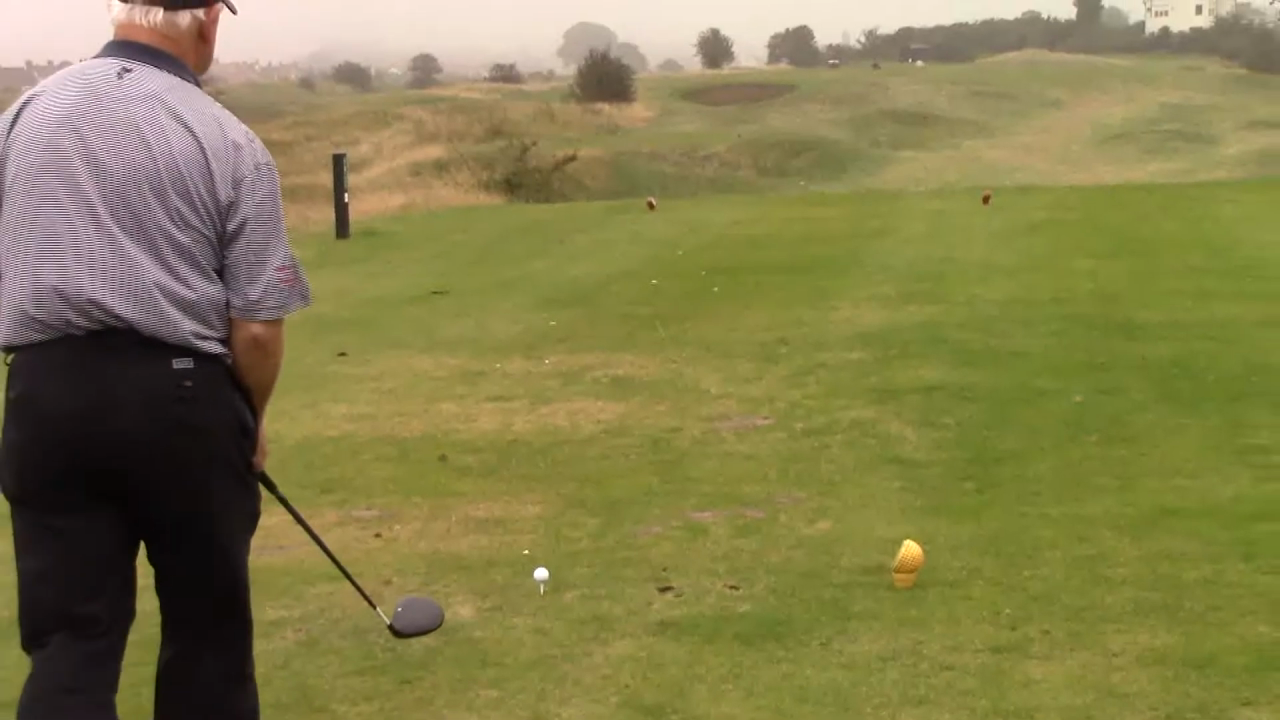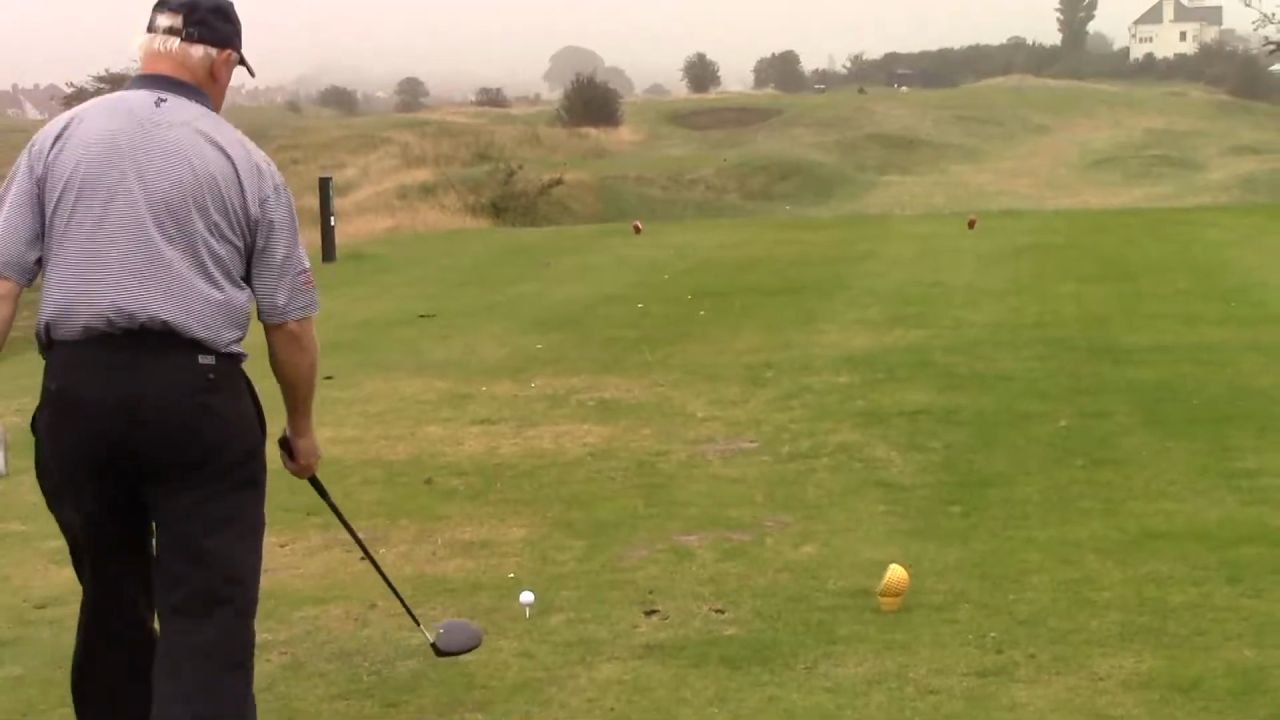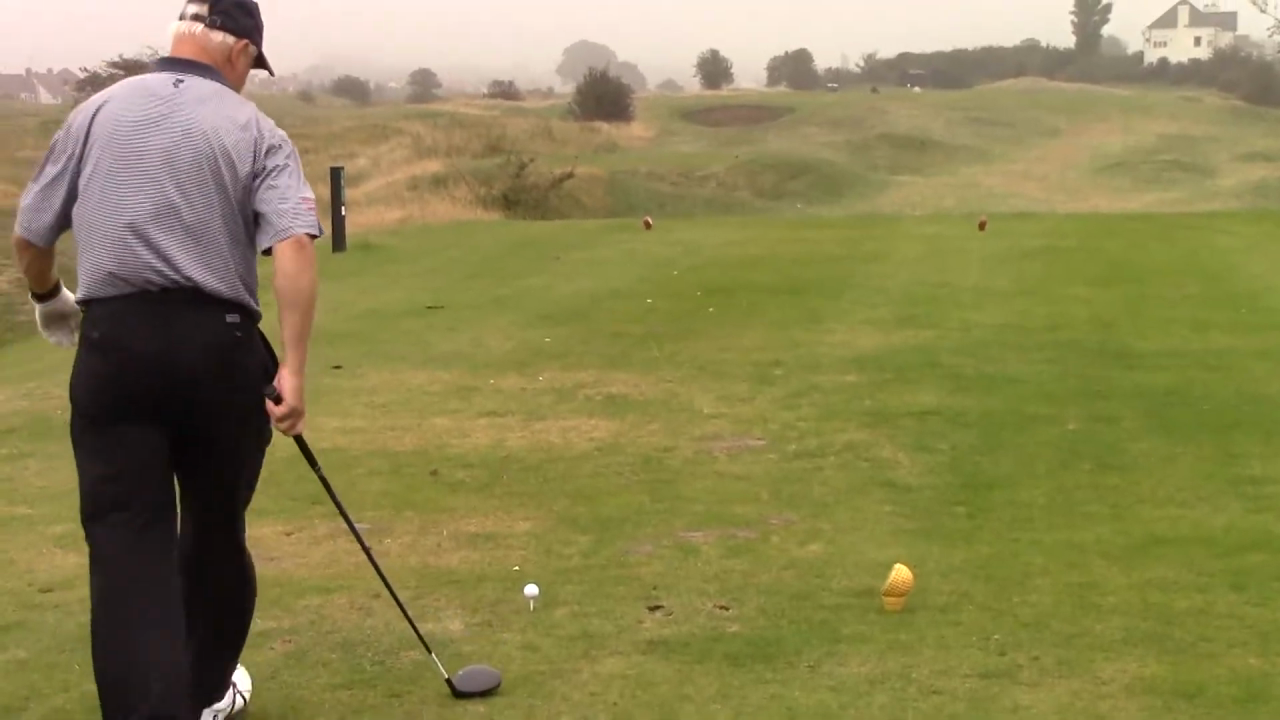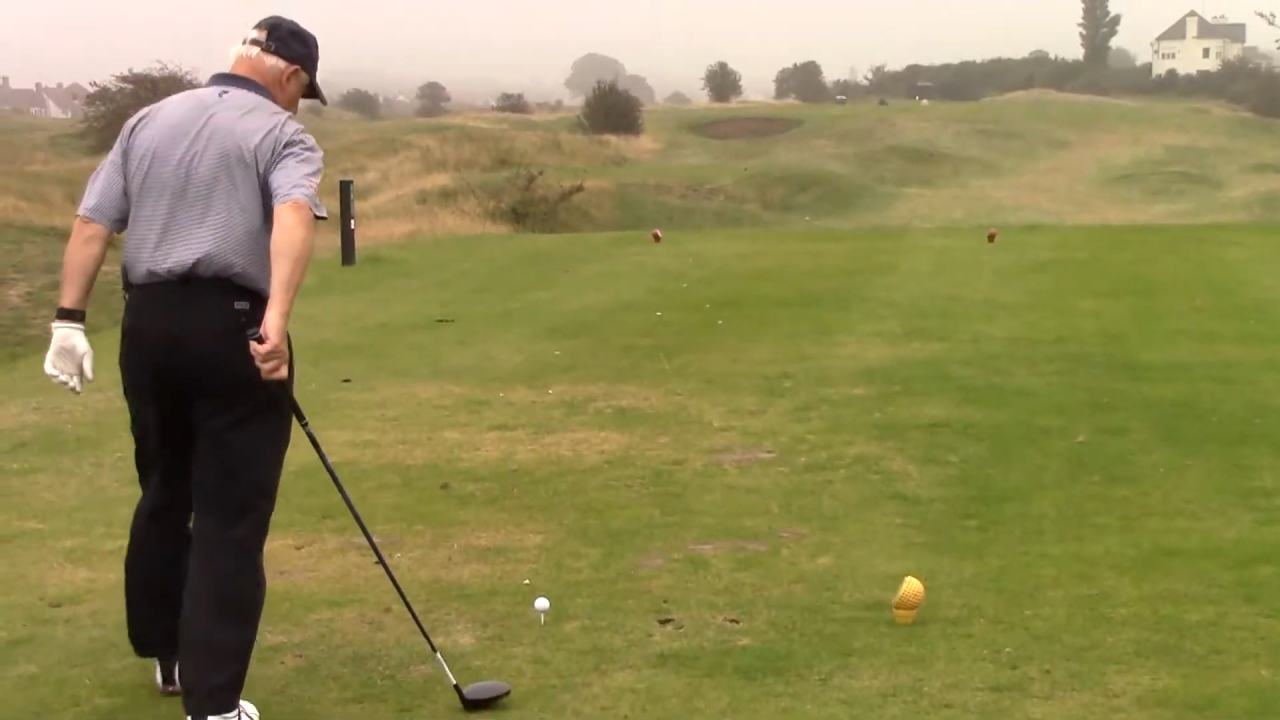
dt=0.5s
person 1, frame 1
right shoulder: (230, 143)
right elbow: (256, 327)
right wrist: (247, 422)
right hip: (179, 399)
left knee: (71, 645)
right knee: (208, 623)
person 1, frame 2
left shoulder: (60, 135)
right shoulder: (246, 163)
right elbow: (289, 322)
right wrist: (301, 426)
left hip: (79, 393)
right hip: (198, 395)
left knee: (113, 594)
right knee: (211, 620)
person 1, frame 3
left shoulder: (96, 113)
right shoulder: (256, 132)
left elbow: (30, 234)
right elbow: (293, 244)
left wrist: (47, 298)
right wrist: (294, 365)
left hip: (115, 344)
right hip: (219, 345)
left knee: (127, 541)
right knee: (216, 527)
person 1, frame 4
left shoulder: (150, 119)
right shoulder: (285, 135)
left elbow: (92, 223)
right elbow: (292, 216)
left wrist: (69, 321)
right wrist: (277, 317)
left hip: (149, 322)
right hip: (233, 328)
left knee: (167, 493)
right knee: (234, 515)
left ankle: (169, 654)
